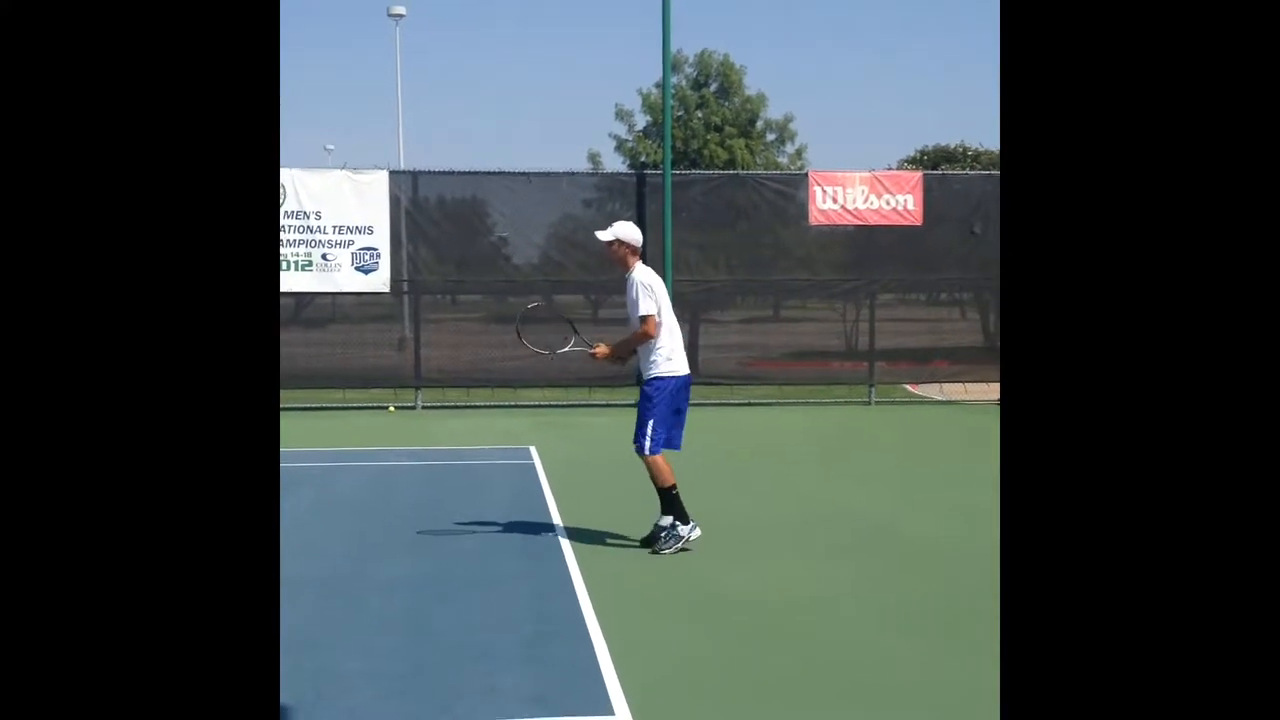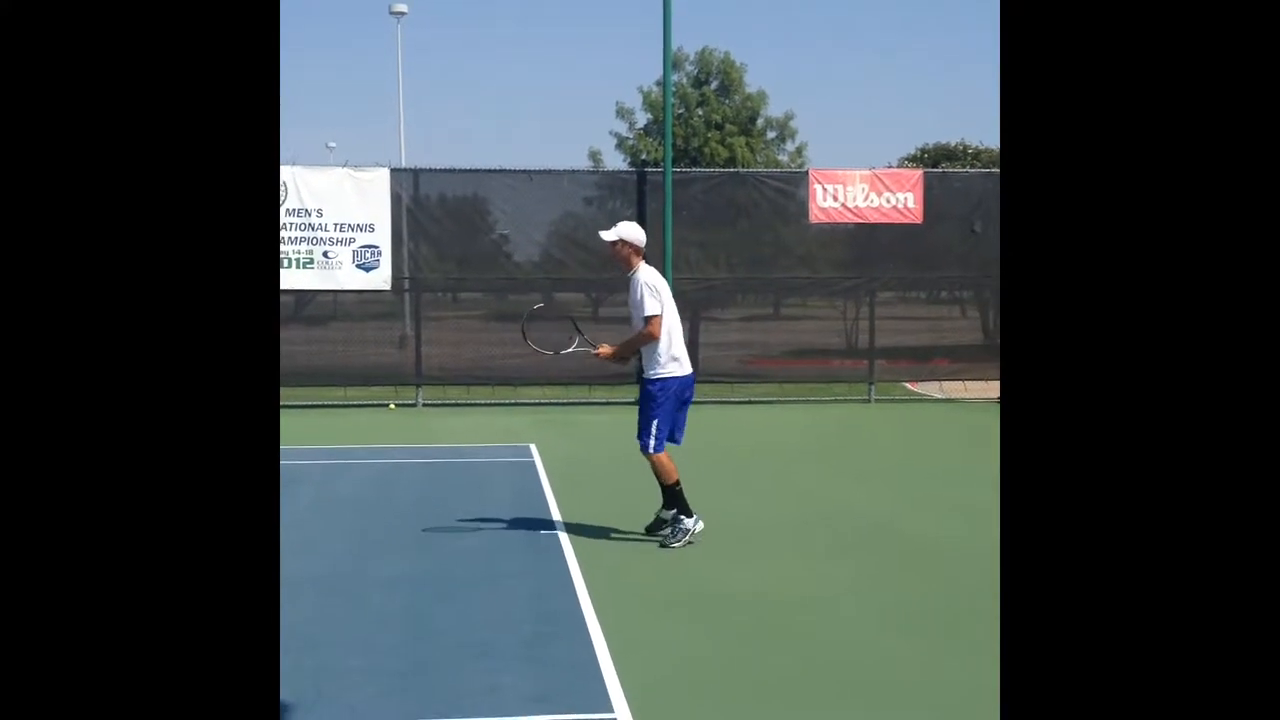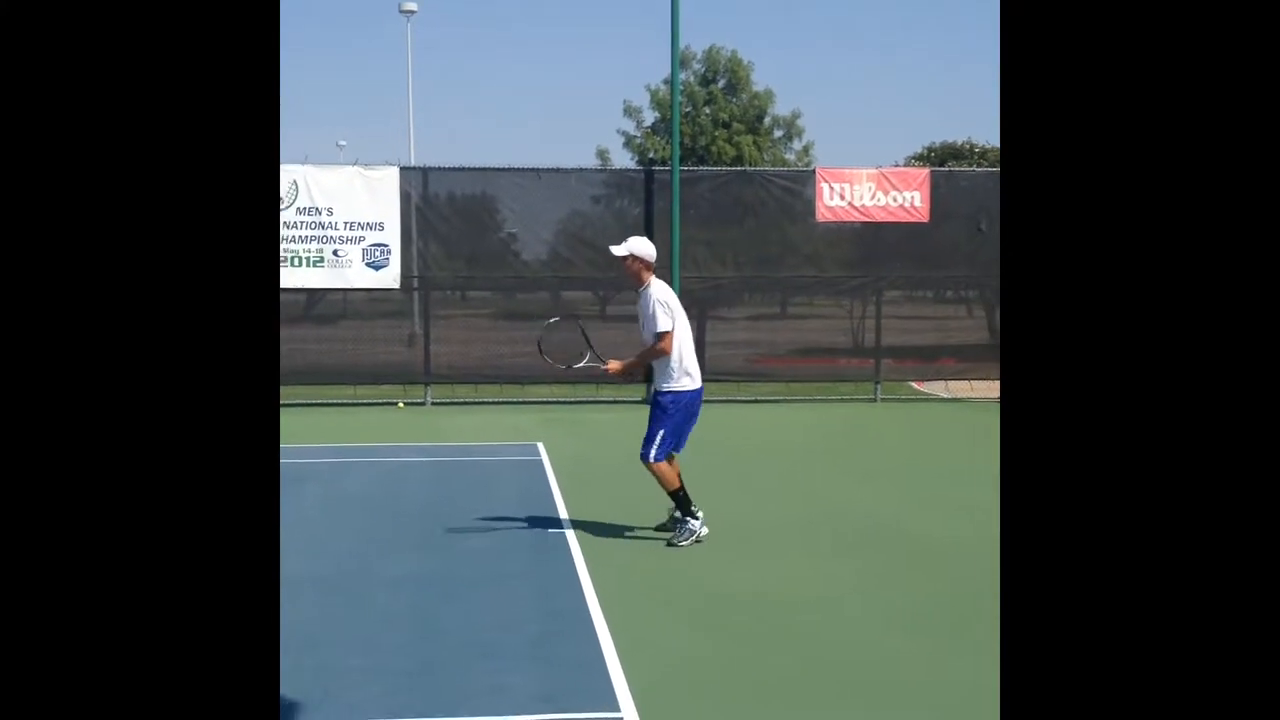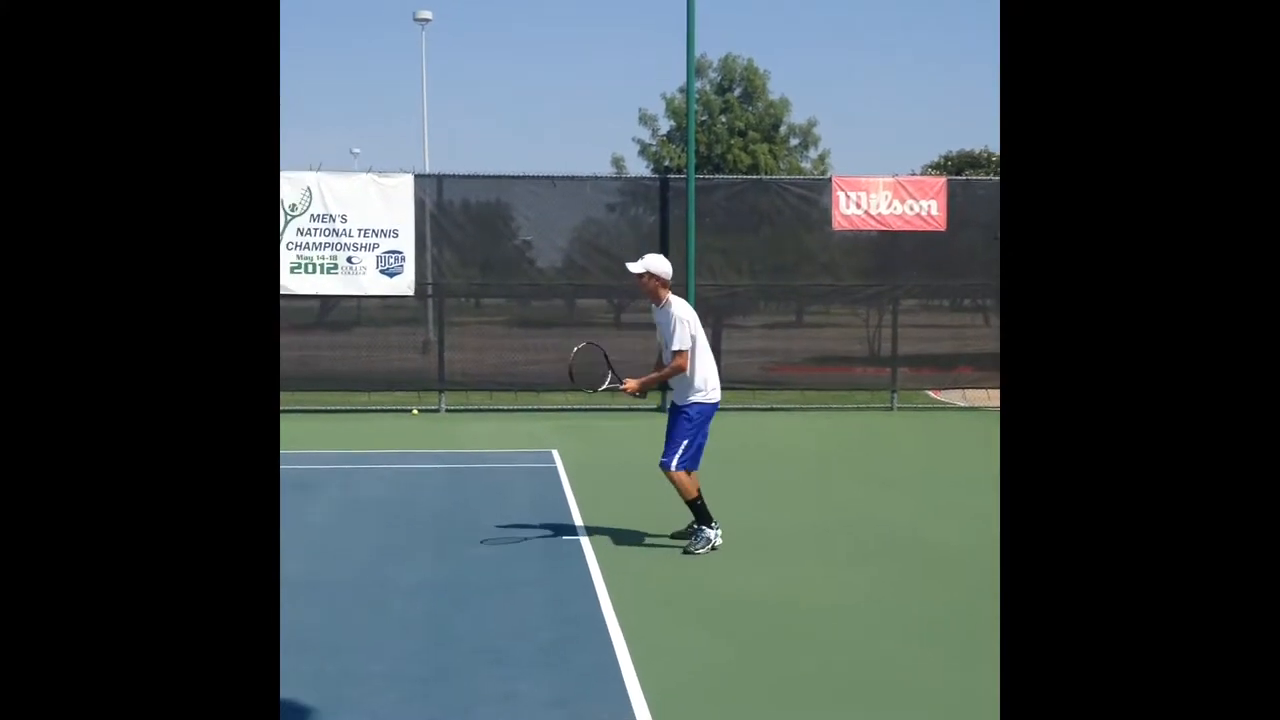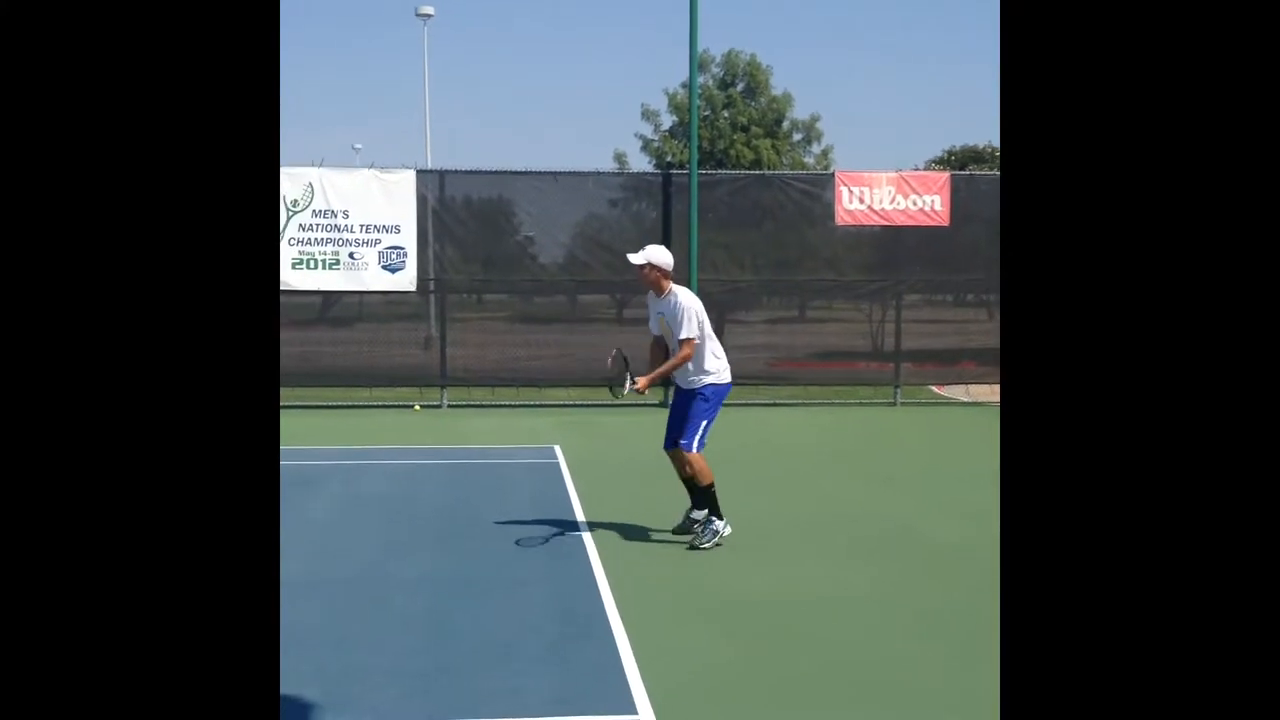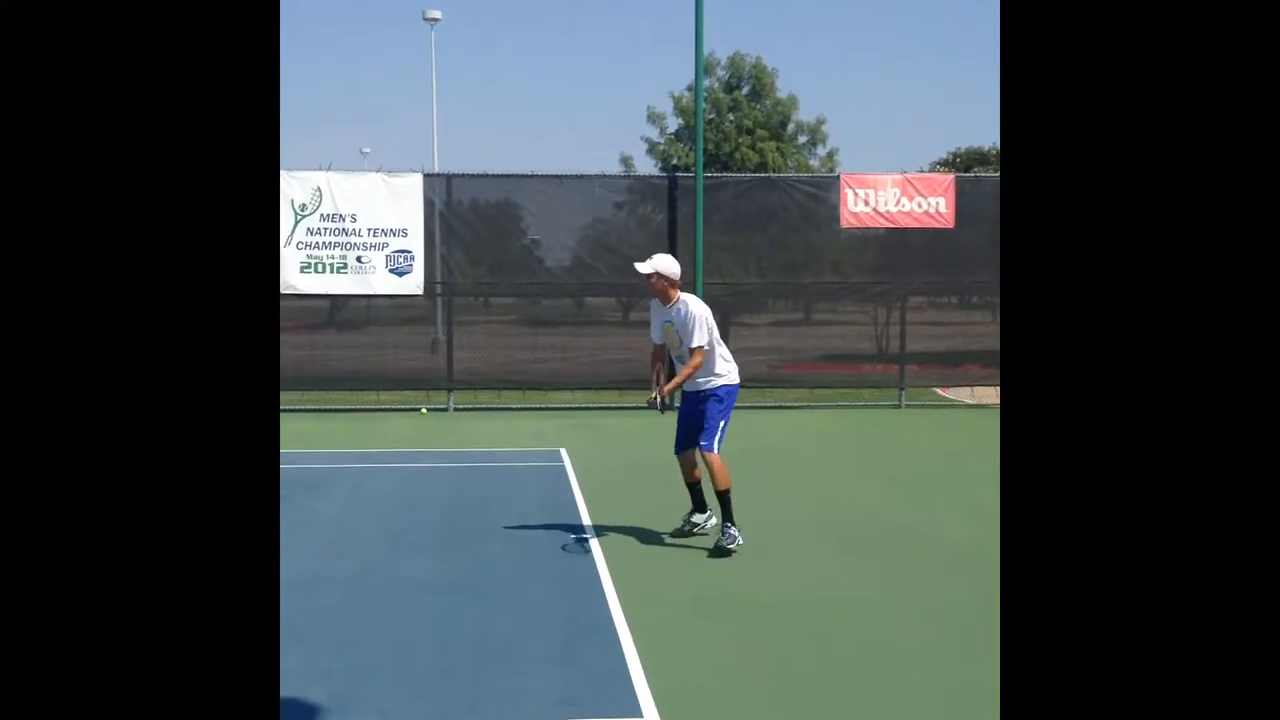
dt=0.1s
person 1, frame 1
left shoulder: (639, 279)
right shoulder: (642, 277)
left elbow: (649, 330)
left wrist: (612, 350)
right wrist: (624, 351)
left hip: (663, 375)
right hip: (671, 373)
left knee: (649, 450)
right knee: (651, 448)
left ankle: (684, 523)
right ankle: (668, 518)
person 1, frame 2
left shoulder: (644, 280)
right shoulder: (640, 277)
left elbow: (653, 331)
left wrist: (616, 350)
right wrist: (624, 350)
left hip: (667, 375)
right hip: (666, 373)
left knee: (651, 447)
right knee: (653, 444)
left ankle: (687, 518)
right ankle: (672, 510)
person 1, frame 3
left shoulder: (655, 294)
right shoulder: (648, 292)
left elbow: (664, 346)
left wrist: (626, 366)
right wrist: (636, 364)
left hip: (678, 387)
right hip: (674, 385)
left knee: (653, 457)
right knee: (661, 452)
left ankle: (692, 520)
right ankle: (684, 509)
person 1, frame 4
left shoulder: (677, 312)
right shoulder: (659, 309)
left elbow: (680, 365)
left wrist: (641, 384)
right wrist: (649, 383)
left hip: (700, 397)
right hip: (683, 397)
left knee: (673, 467)
right knee: (673, 462)
left ankle: (709, 528)
right ankle: (702, 518)
person 1, frame 5
left shoulder: (683, 301)
right shoulder: (654, 299)
left elbow: (686, 352)
right elbow: (658, 342)
left wrist: (650, 378)
right wrist: (654, 374)
left hip: (711, 381)
right hip: (686, 383)
left knee: (689, 450)
right knee: (673, 448)
left ankle: (717, 520)
right ankle: (700, 509)
person 1, frame 6
left shoulder: (694, 308)
right shoulder: (656, 306)
left elbow: (696, 359)
right elbow: (658, 351)
left wrist: (668, 388)
right wrist: (658, 386)
left hip: (720, 384)
right hip: (688, 389)
left knee: (710, 451)
right knee: (683, 451)
left ankle: (729, 527)
right ankle: (701, 514)
